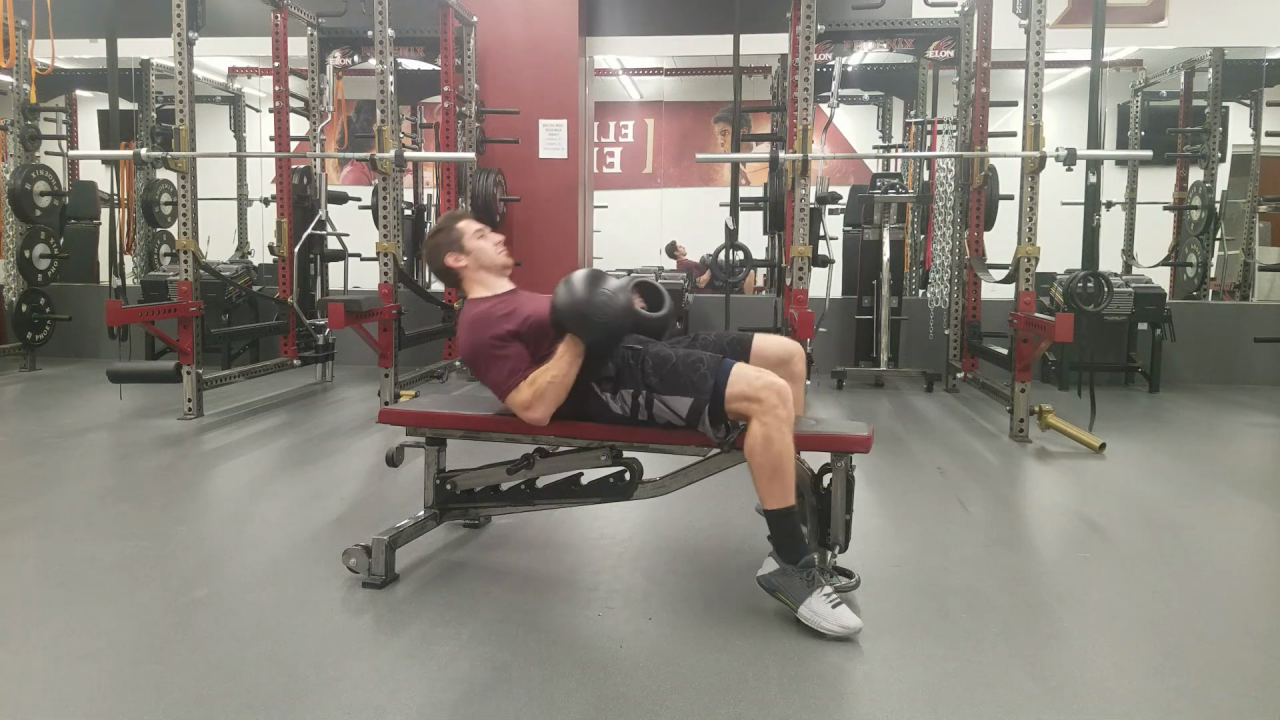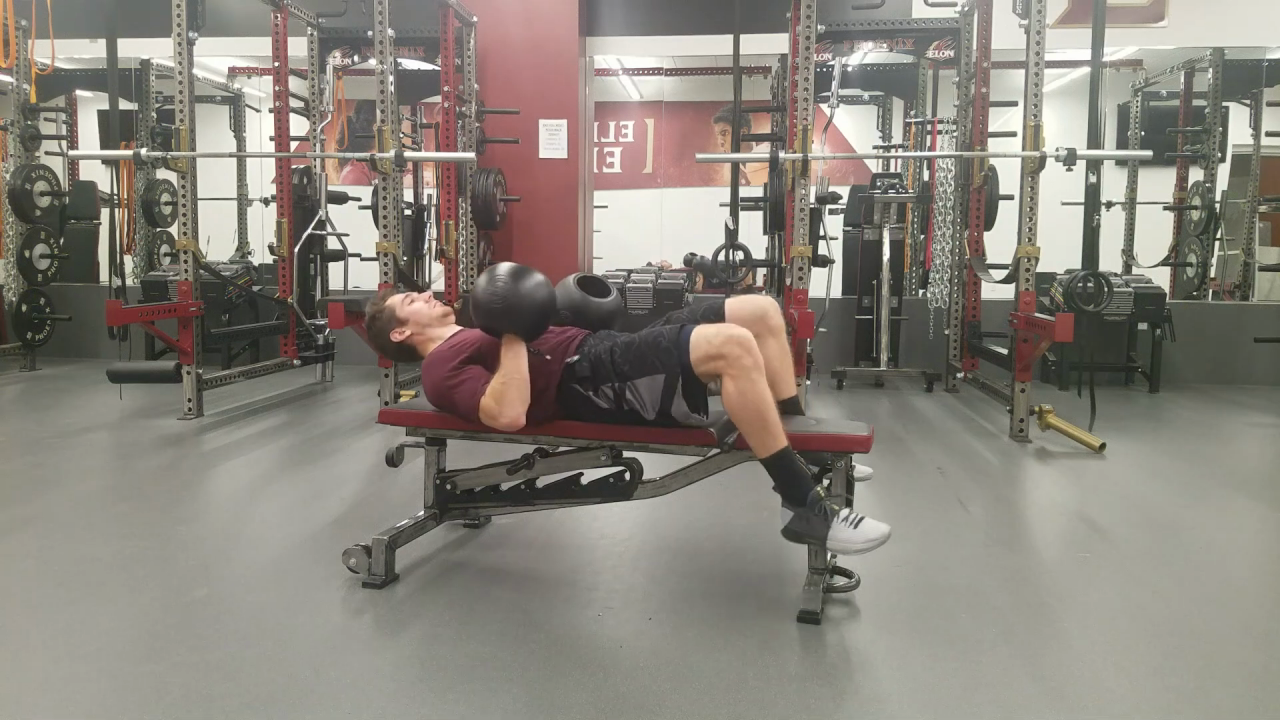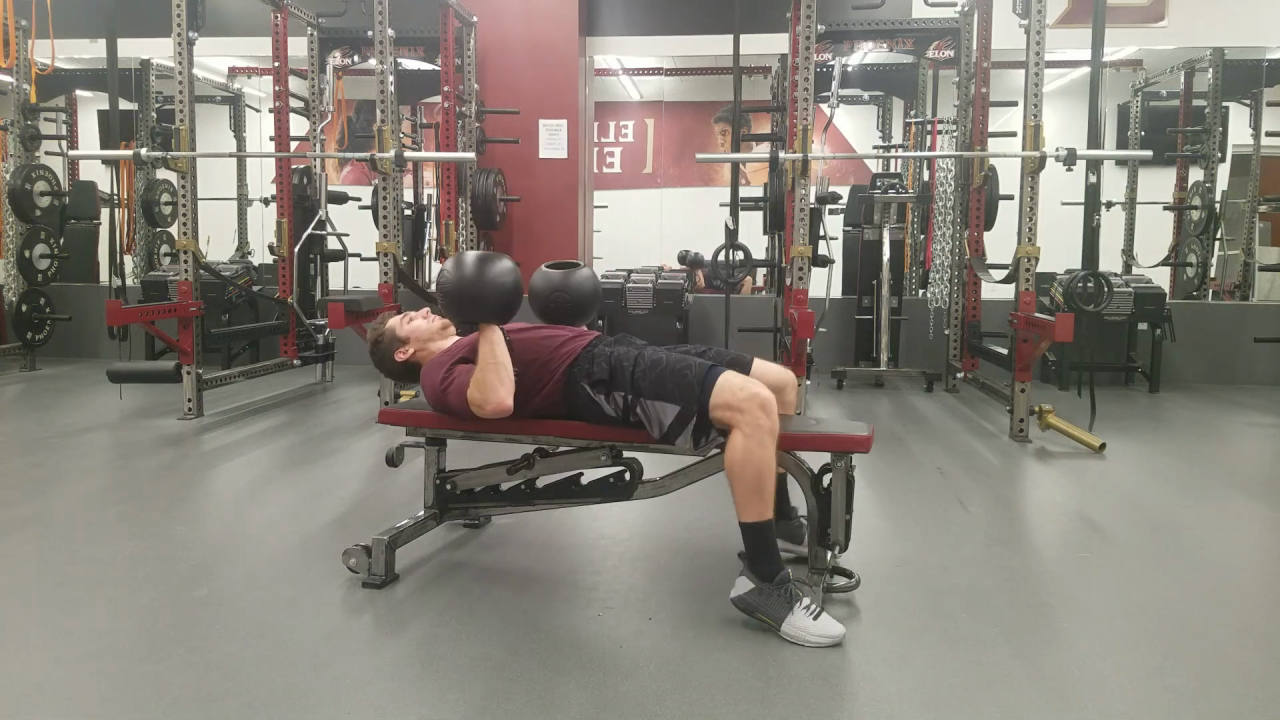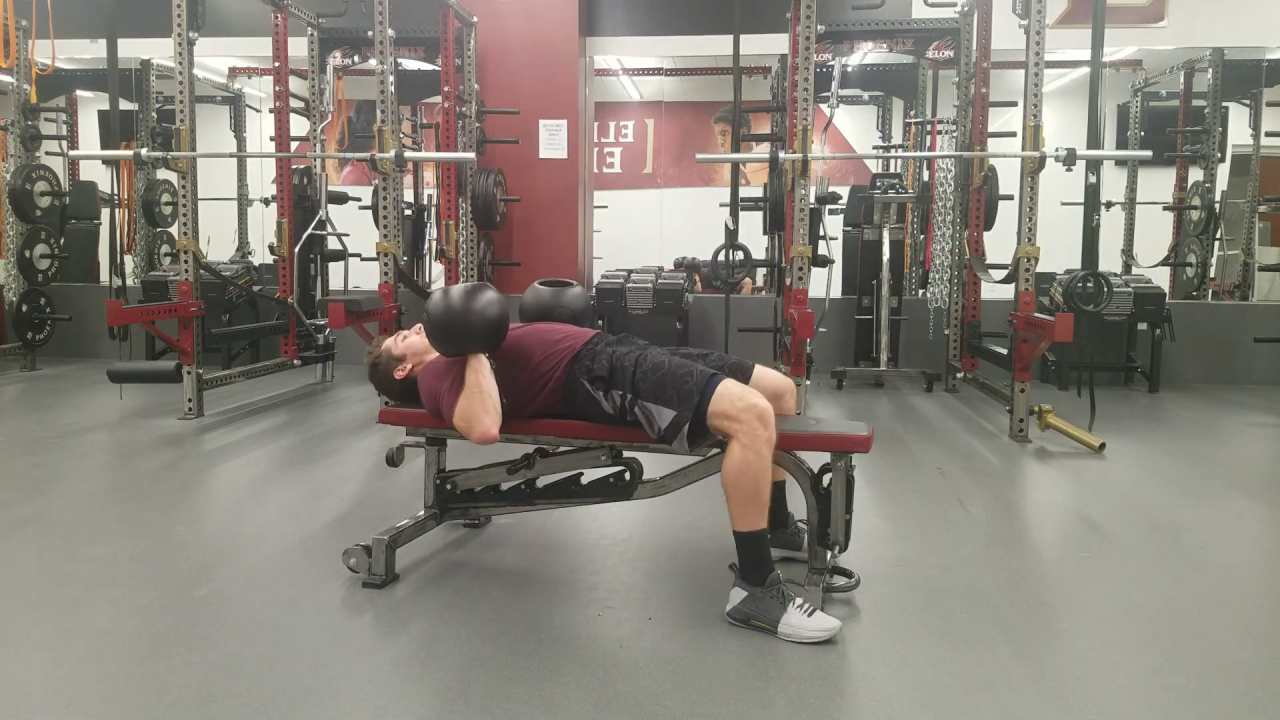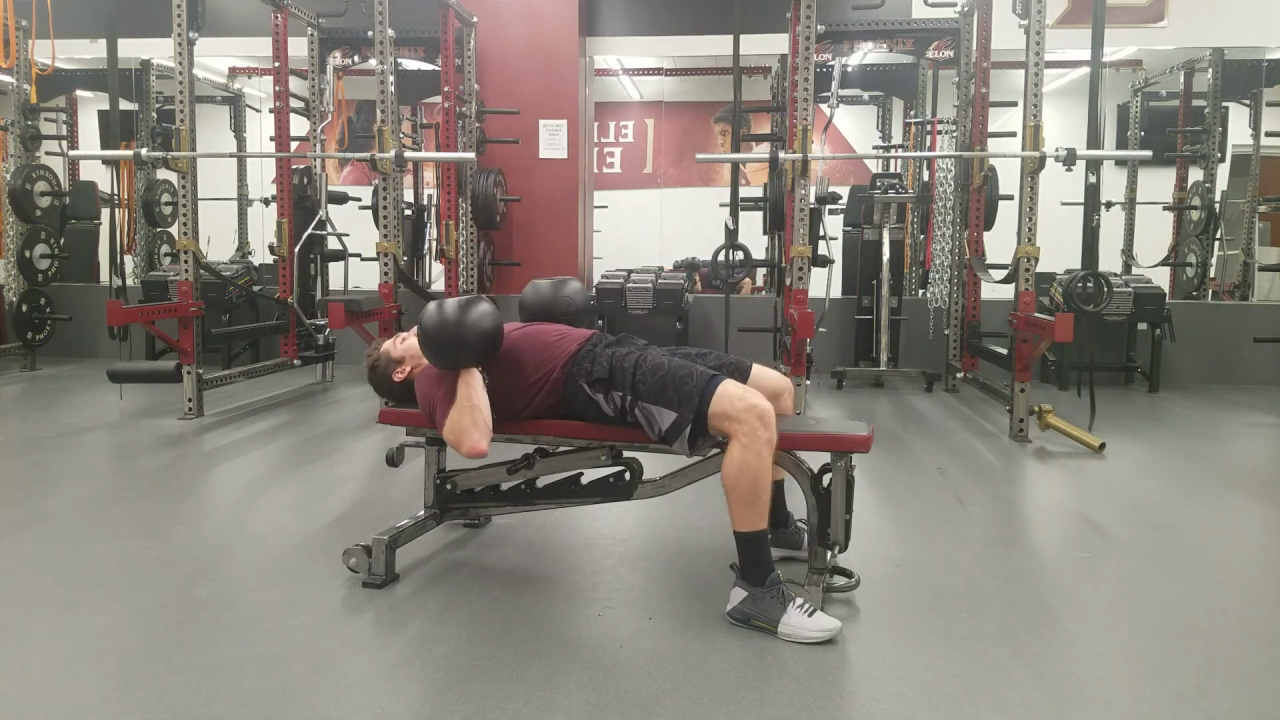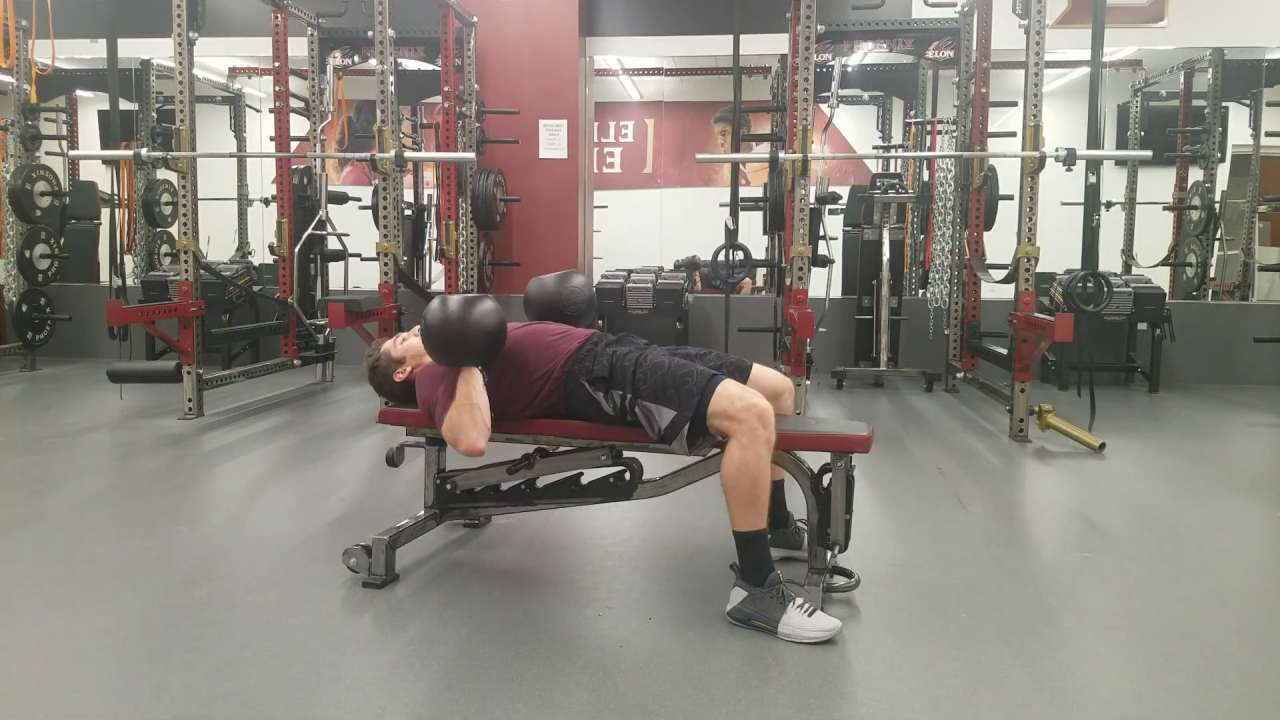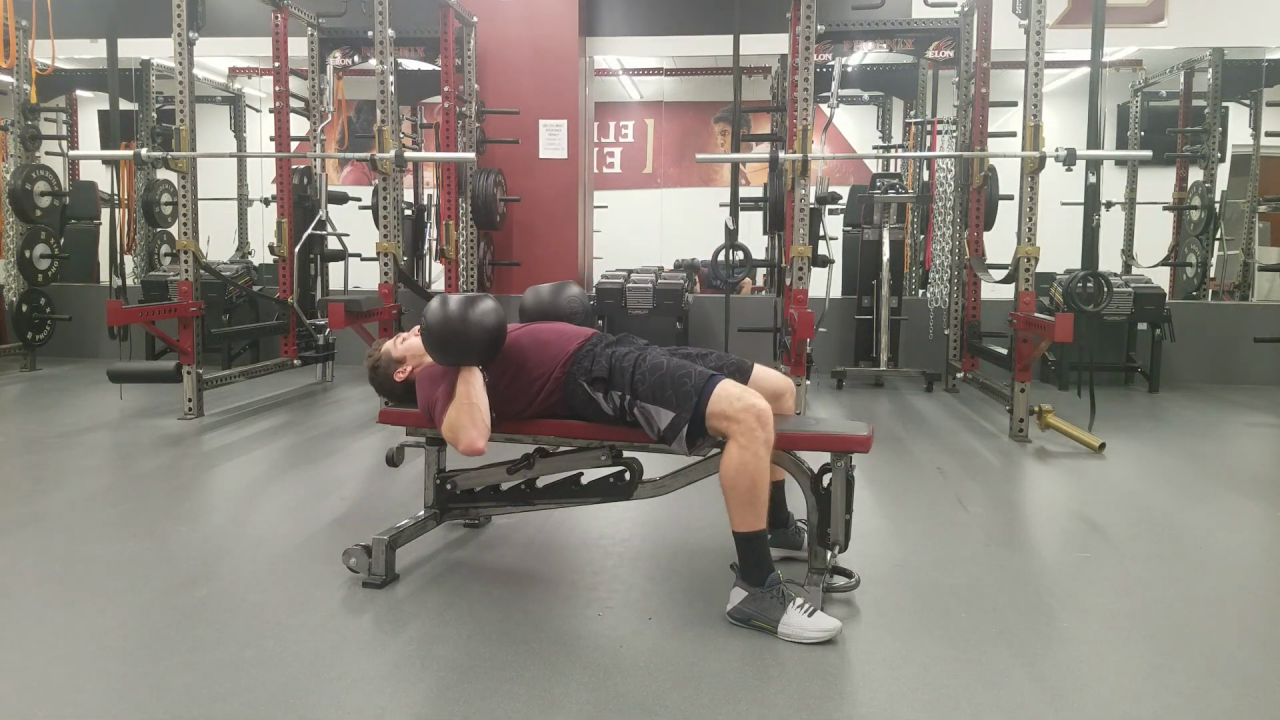
dt=0.4s
person 1, frame 1
left shoulder: (509, 299)
right shoulder: (480, 327)
right elbow: (534, 408)
right wrist: (576, 336)
left hip: (636, 352)
right hip: (614, 383)
left knee: (787, 354)
right knee: (769, 395)
left ankle: (788, 506)
right ankle: (790, 564)
person 1, frame 2
left shoulder: (465, 344)
right shoulder: (441, 370)
right elbow: (509, 415)
right wrist: (511, 334)
left hip: (609, 348)
right hip: (595, 381)
left knee: (761, 311)
right knee: (735, 345)
left ankle: (802, 455)
right ankle: (804, 506)
person 1, frame 3
left shoulder: (468, 349)
right shoulder: (440, 373)
right elbow: (498, 401)
right wrist: (486, 324)
right hip: (601, 378)
left knee: (779, 383)
right knee: (755, 408)
left ankle: (782, 517)
right ankle: (764, 581)
person 1, frame 4
left shoulder: (461, 354)
right shoulder: (437, 376)
right elbow: (484, 428)
right wrist: (473, 348)
right hip: (600, 377)
left knee: (780, 390)
right knee: (752, 415)
left ankle: (778, 526)
right ankle: (756, 588)
person 1, frame 5
right shoulder: (435, 378)
right elbow: (474, 443)
right hip: (598, 377)
left knee: (777, 389)
right knee: (752, 416)
left ankle: (779, 526)
right ankle: (756, 589)
person 1, frame 6
right shoulder: (436, 378)
right elbow: (472, 440)
right wrist: (466, 357)
right hip: (598, 377)
left knee: (777, 389)
right knee: (751, 416)
left ankle: (779, 527)
right ankle: (756, 589)
person 1, frame 7
right shoulder: (436, 377)
right elbow: (471, 440)
right wrist: (466, 358)
right hip: (599, 378)
left knee: (778, 390)
right knee: (749, 415)
left ankle: (778, 526)
right ankle: (756, 589)
